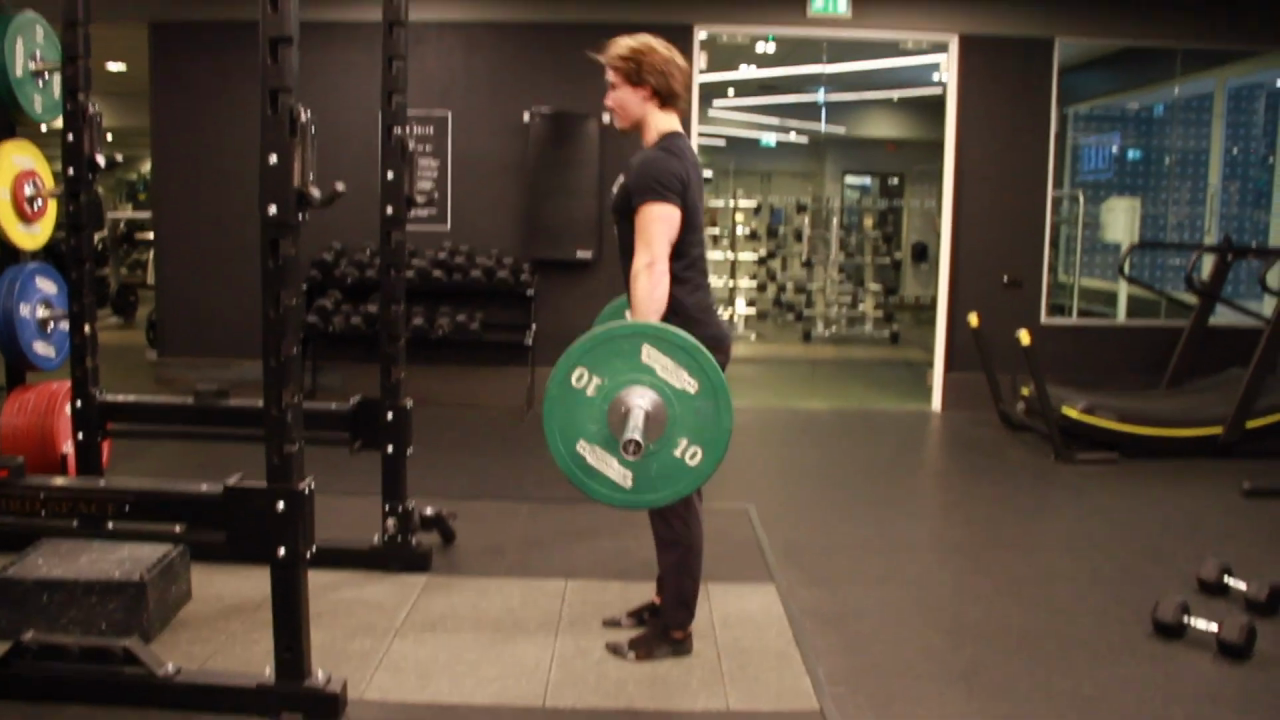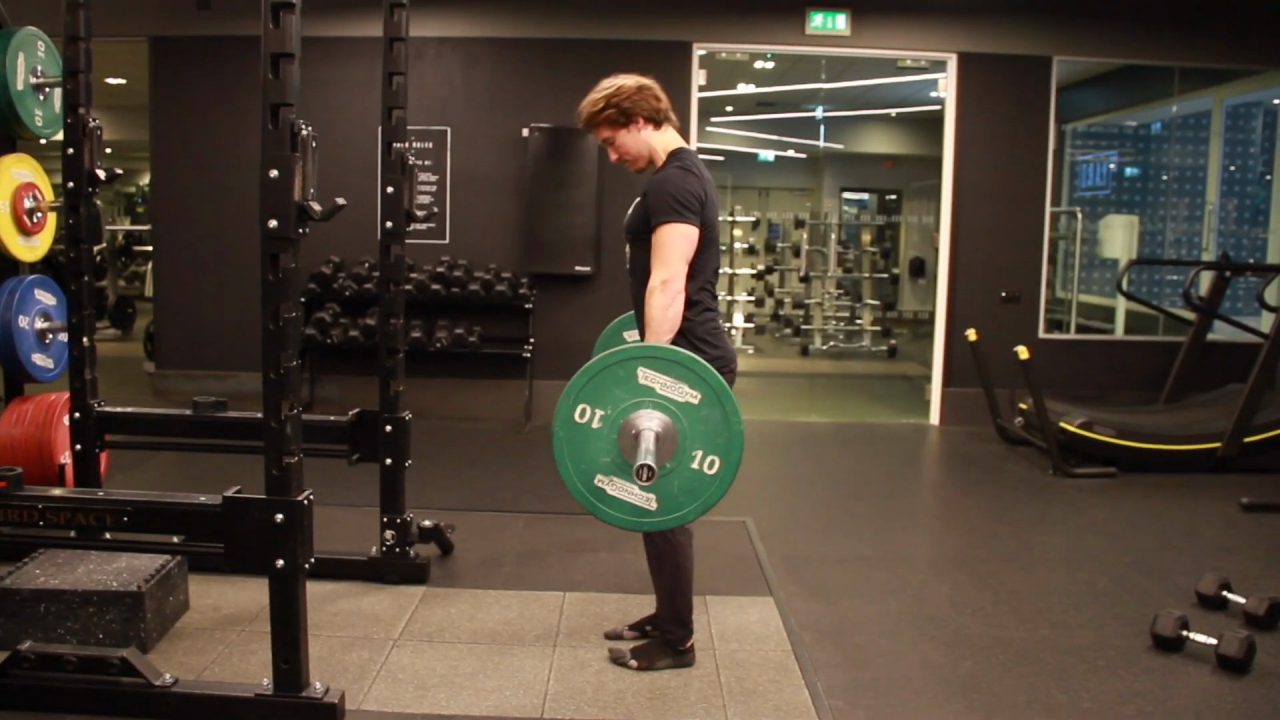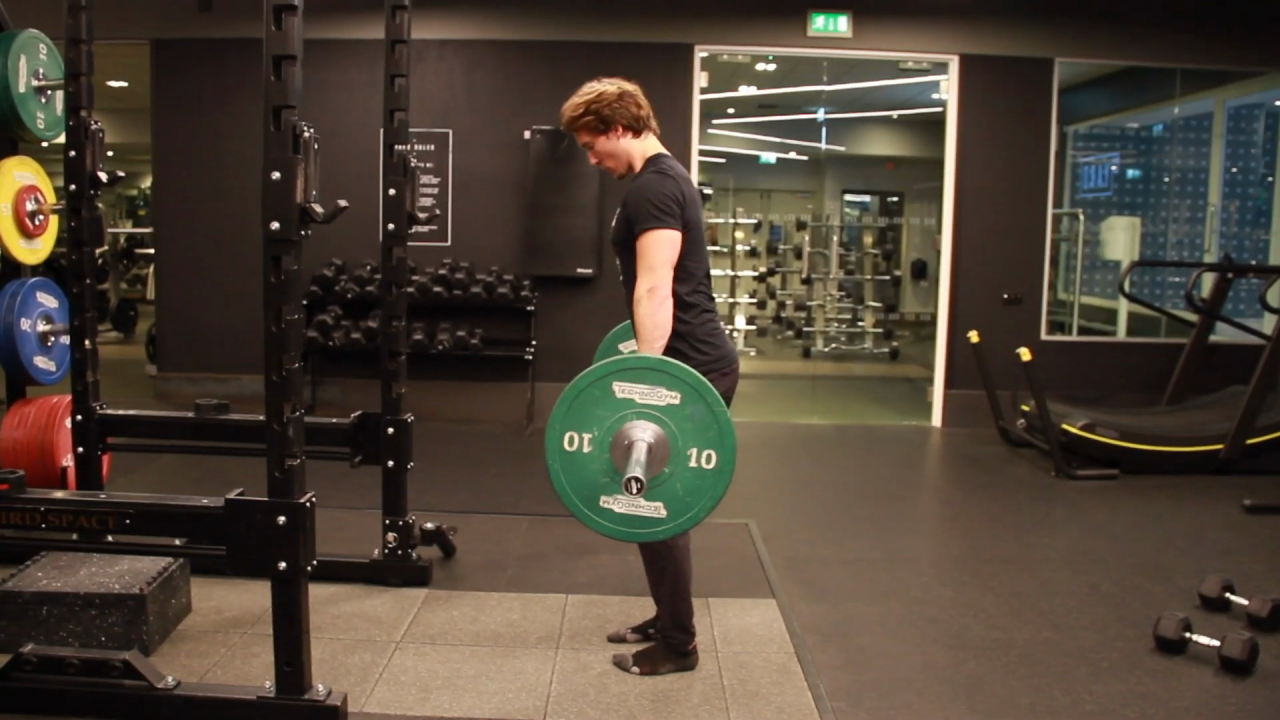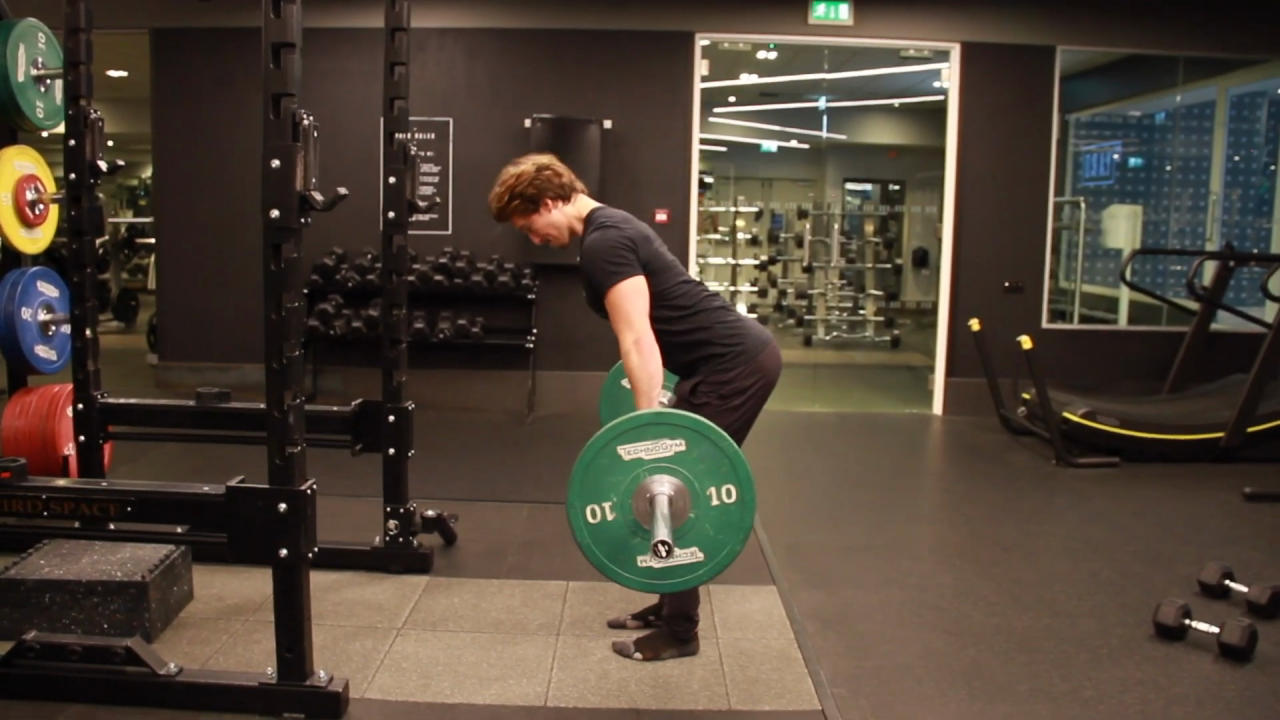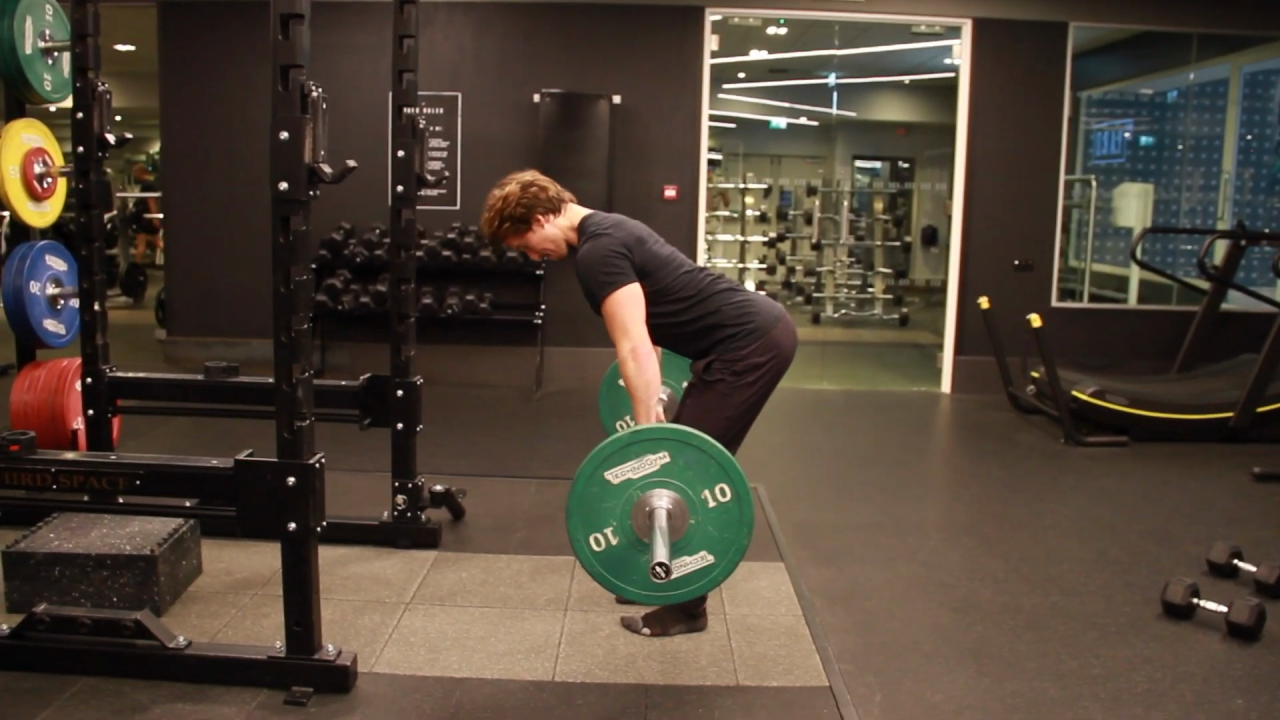
dt=1s
person 1, frame 1
left shoulder: (656, 162)
right shoulder: (669, 156)
left elbow: (651, 265)
right hip: (685, 341)
left ankle: (674, 630)
right ankle: (668, 604)
person 1, frame 2
left shoulder: (672, 182)
right shoulder: (681, 176)
left elbow: (668, 285)
right hip: (691, 359)
left ankle: (675, 639)
right ankle: (667, 617)
person 1, frame 3
left shoulder: (651, 187)
right shoulder: (666, 179)
left elbow: (656, 290)
left hip: (691, 370)
right hip: (697, 362)
left ankle: (676, 643)
right ankle: (669, 619)
person 1, frame 4
left shoulder: (601, 245)
right shoulder: (611, 228)
left elbow: (638, 340)
right elbow: (643, 333)
right wrist: (653, 417)
left hip: (735, 365)
right hip: (742, 354)
left ankle: (678, 631)
right ankle: (669, 603)
person 1, frame 5
left shoulder: (597, 252)
right shoulder: (608, 230)
left elbow: (634, 347)
right elbow: (645, 331)
left wrist: (647, 432)
right wrist: (655, 403)
left hip: (750, 344)
right hip: (759, 330)
left ankle: (686, 607)
